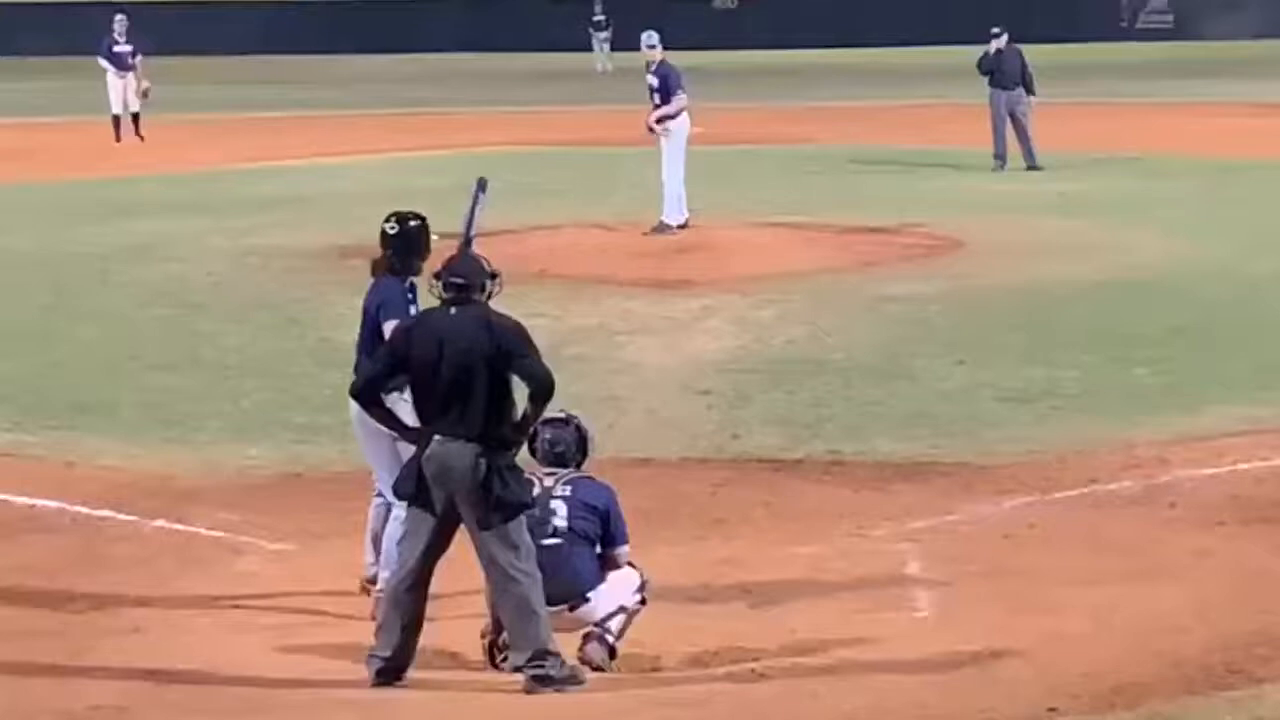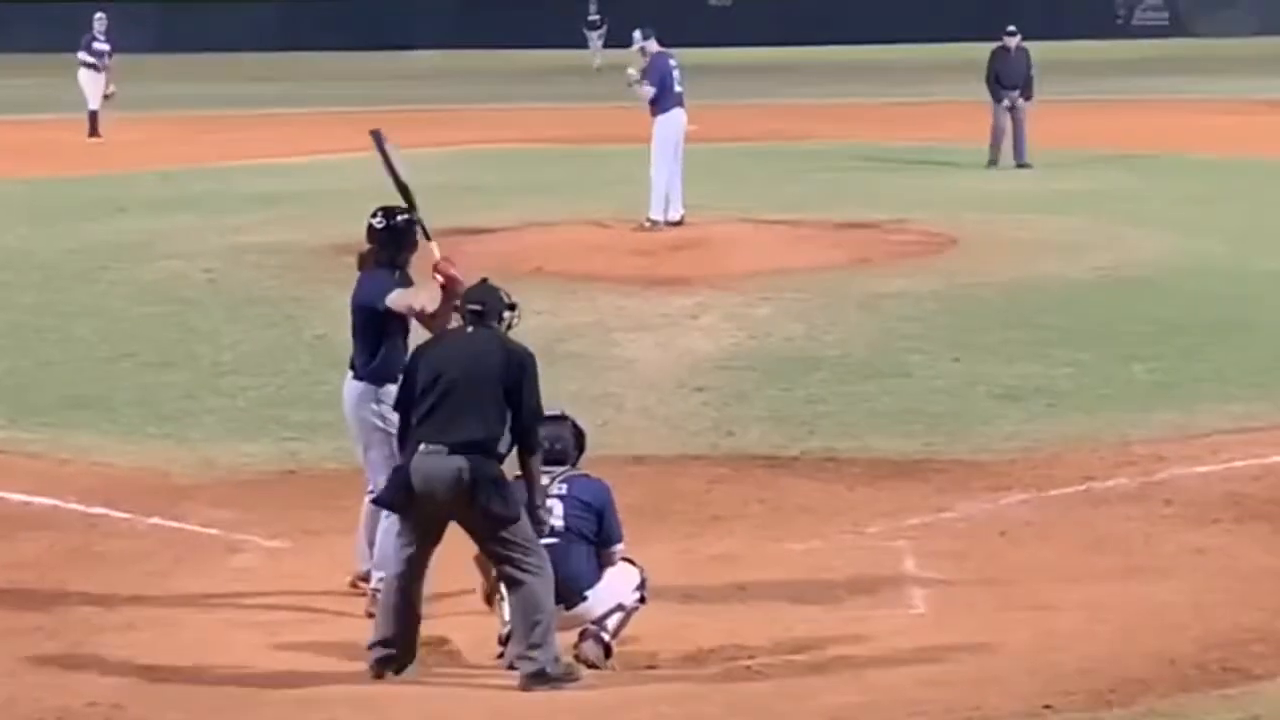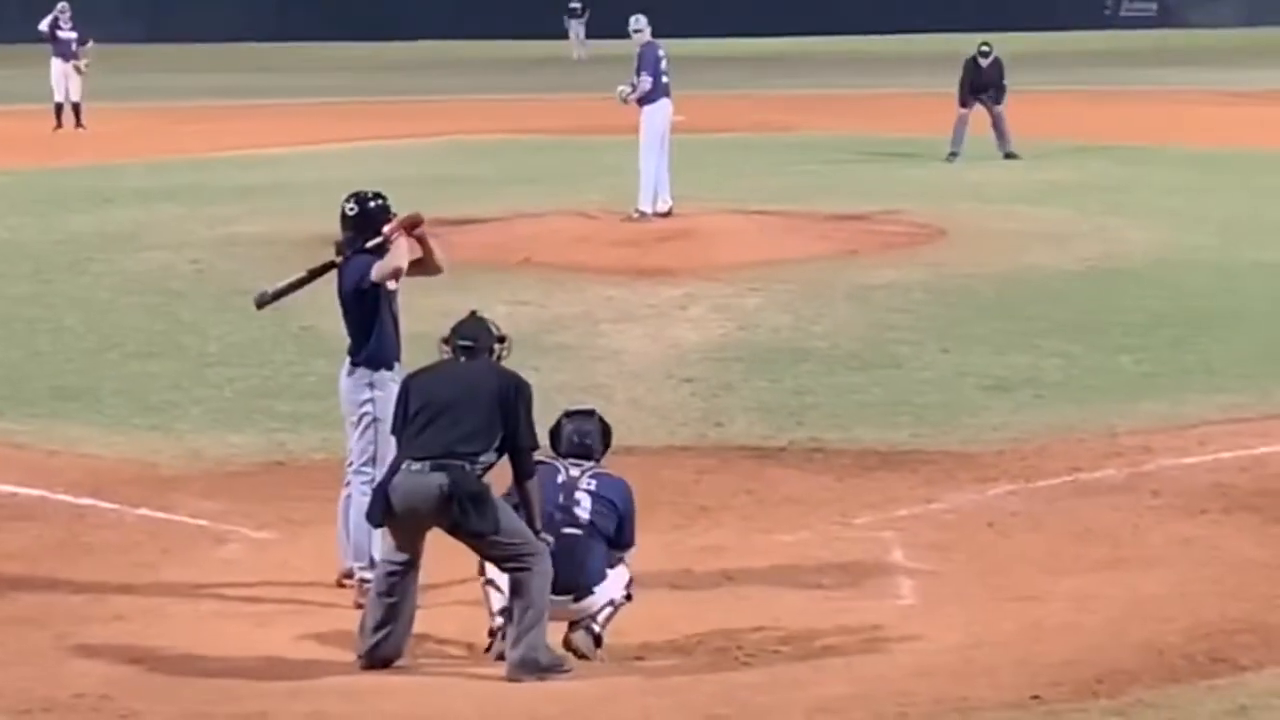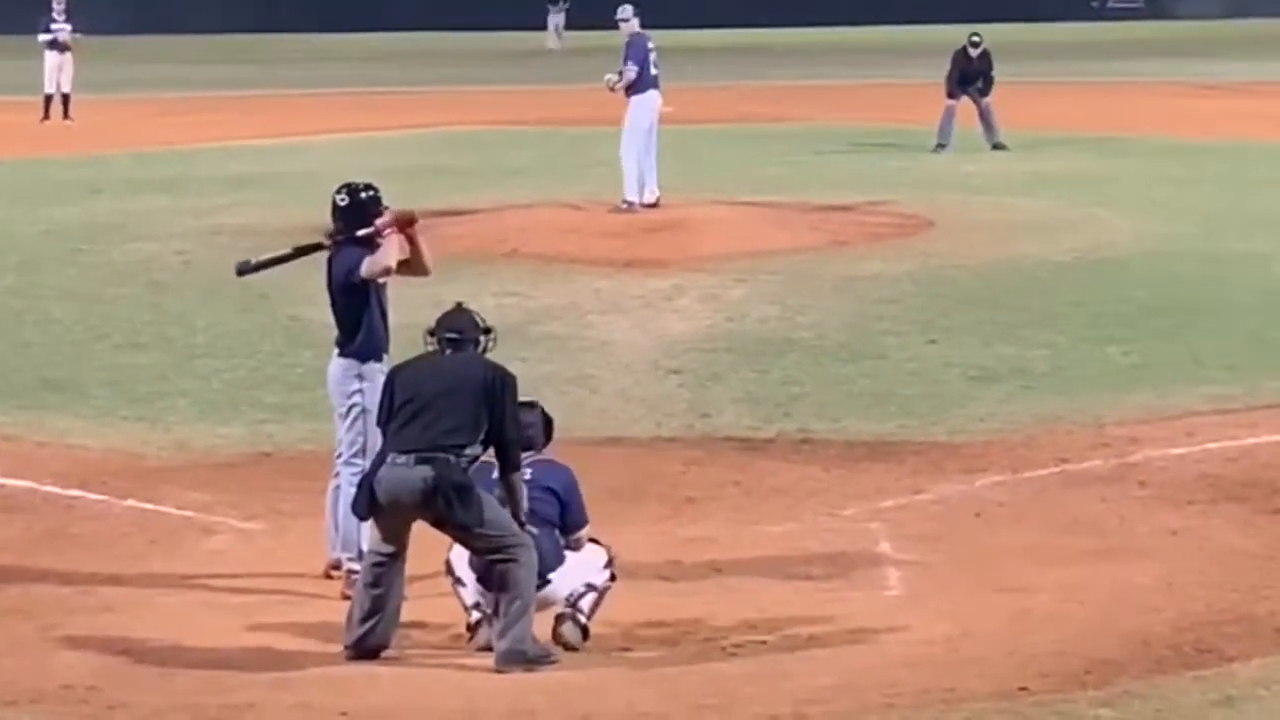
dt=1s
person 1, frame 1
left shoulder: (401, 285)
right shoulder: (390, 291)
left hip: (382, 395)
right hip: (382, 399)
left knee: (389, 488)
left ankle: (375, 572)
right ankle: (388, 593)
person 1, frame 2
left shoulder: (395, 277)
right shoulder: (376, 281)
left elbow: (435, 324)
right elbow: (412, 305)
left wrist: (449, 295)
right wrist: (438, 287)
left hip: (378, 390)
right hip: (376, 394)
left knee: (383, 485)
left ankle: (368, 570)
right ankle: (383, 590)
person 1, frame 3
left shoulder: (375, 260)
right shoulder: (358, 266)
left elbow: (433, 268)
right elbow: (395, 267)
left wrist: (419, 236)
right wrist: (400, 239)
left hip: (375, 375)
right hip: (370, 379)
left knee: (360, 472)
right knee: (373, 476)
left ankle: (353, 564)
right ankle: (369, 579)
person 1, frame 4
left shoulder: (365, 253)
right shoulder: (348, 257)
left elbow: (422, 268)
right elbow: (383, 267)
left wrist: (409, 234)
right wrist: (391, 238)
left hip: (360, 367)
right hip: (359, 371)
left knee: (348, 464)
right knee: (362, 468)
left ankle: (340, 555)
right ankle: (355, 570)
person 2, frame 1
left shoulder: (413, 330)
right shoulder: (499, 328)
left elbow: (363, 388)
right elbow: (542, 383)
left wrist: (409, 431)
right wrist: (521, 429)
left hip: (432, 458)
right hip: (482, 460)
left knee: (411, 563)
right knee: (512, 565)
left ankle: (386, 662)
right ankle: (540, 666)
person 2, frame 2
left shoulder: (427, 350)
right shoulder: (515, 355)
left elbow: (404, 425)
right elbow: (527, 434)
right wrist: (535, 498)
left hip: (421, 466)
right hip: (471, 469)
left knee: (408, 562)
right knee: (527, 565)
left ankle: (386, 655)
right ankle: (539, 665)
person 2, frame 3
left shoulder: (417, 379)
right shoulder: (509, 383)
right elbow: (523, 464)
left wrist: (415, 495)
right wrist: (536, 527)
left hip: (404, 482)
right hip: (454, 485)
left knee: (399, 557)
right knee: (532, 558)
left ankle: (377, 650)
right ankle: (529, 658)
person 2, frame 4
left shoulder: (402, 372)
right shoulder: (494, 376)
right elbow: (509, 456)
right wrist: (520, 517)
left hip: (389, 475)
right hip: (440, 477)
left knee: (385, 550)
right knee: (517, 549)
left ankle: (364, 640)
right ankle: (516, 649)
person 3, frame 1
right shoulder: (598, 491)
right elbow: (619, 558)
left wrist: (495, 625)
right hip: (581, 605)
right knee: (632, 578)
right ankle: (600, 640)
person 3, frame 2
right shoulder: (594, 487)
left elbow: (483, 555)
right elbow: (613, 555)
left wrist: (491, 588)
right hip: (579, 603)
right knee: (631, 576)
right ankle: (596, 638)
person 3, frame 3
left shoulder: (535, 474)
right shoulder: (617, 487)
right elbow: (619, 555)
right hip: (581, 598)
left knee: (493, 560)
right knee: (621, 575)
left ankle: (506, 627)
right ankle: (587, 629)
person 3, frame 4
left shoulder: (480, 472)
right shoulder: (558, 472)
right elbow: (579, 540)
left hip: (488, 588)
right hip: (545, 586)
left knee: (457, 555)
right knee: (600, 557)
left ankle: (482, 621)
right ankle: (573, 620)
person 4, frame 1
left shoulder: (668, 71)
right shoulder: (650, 66)
left elbow: (682, 101)
left wrist: (657, 114)
right wrist: (652, 117)
left hip: (675, 124)
right hip: (665, 123)
left knee: (670, 174)
right knee: (674, 173)
left ankle: (669, 221)
right ankle: (680, 217)
person 4, frame 2
left shoulder: (655, 61)
right shoulder: (670, 58)
left elbow: (648, 93)
left wrist: (634, 83)
right wrist: (640, 78)
left hip: (666, 118)
right hip: (678, 114)
left knee: (659, 170)
right knee: (673, 168)
left ankle: (656, 217)
right ankle: (675, 214)
person 4, frame 3
left shoulder: (646, 52)
right shoulder: (658, 49)
left elbow: (646, 84)
left wrist: (631, 97)
right wrist: (632, 87)
left hip: (653, 108)
right hip: (663, 104)
left knee: (648, 160)
right knee: (660, 159)
left ankle: (645, 208)
right ankle: (664, 204)
person 4, frame 4
left shoulder: (634, 42)
right shoulder: (646, 40)
left elbow: (631, 74)
left wrist: (618, 86)
right wrist: (619, 76)
left hip: (641, 99)
right hip: (652, 96)
left knee: (629, 150)
right knee: (647, 151)
left ankle: (631, 200)
right ankle: (651, 195)
